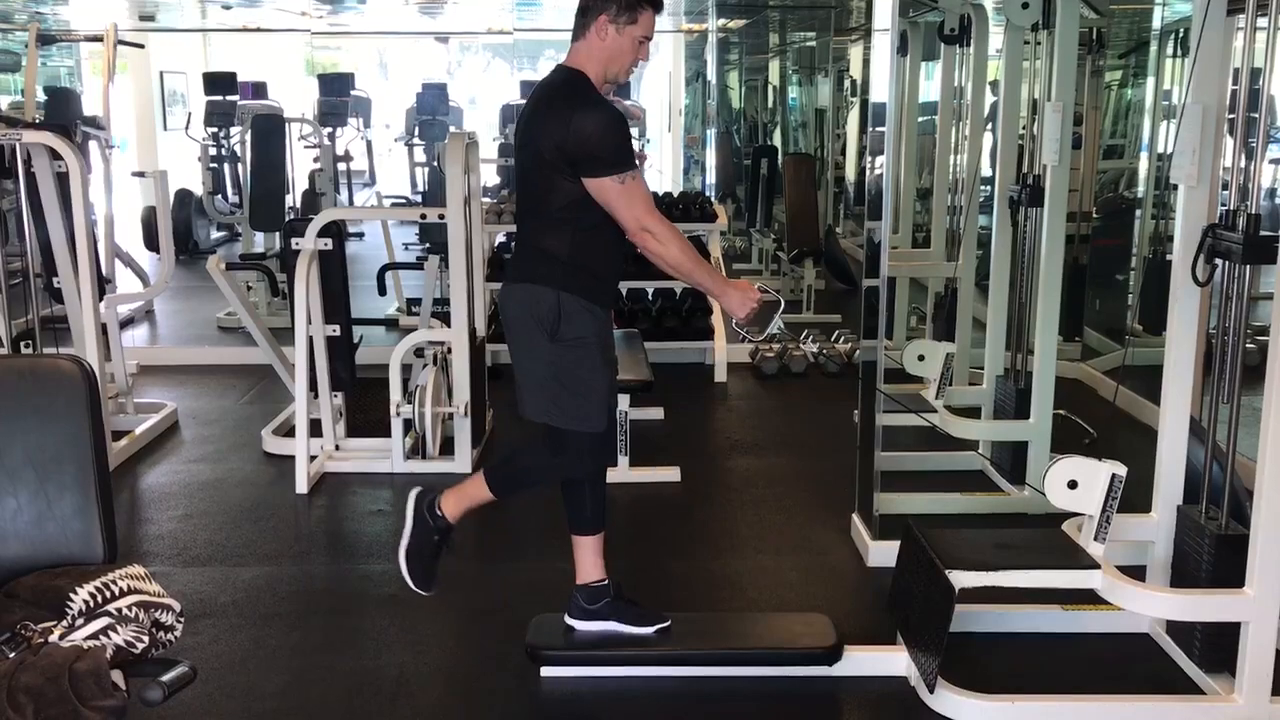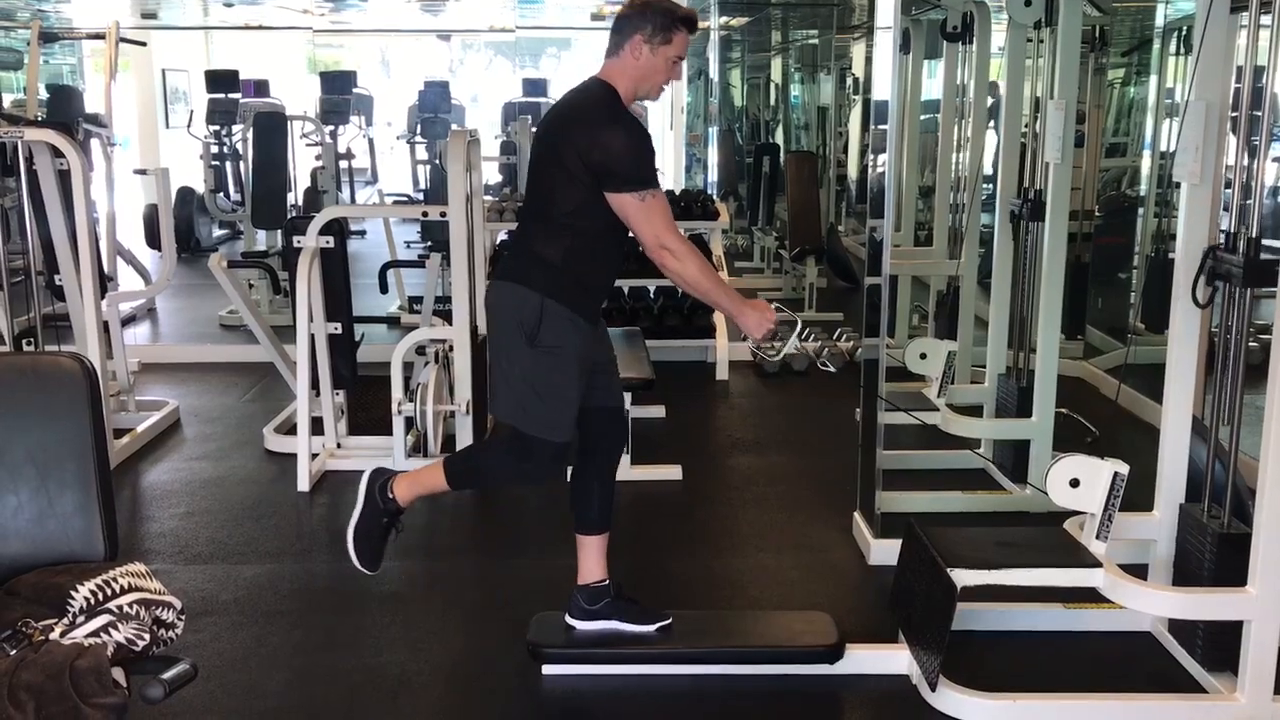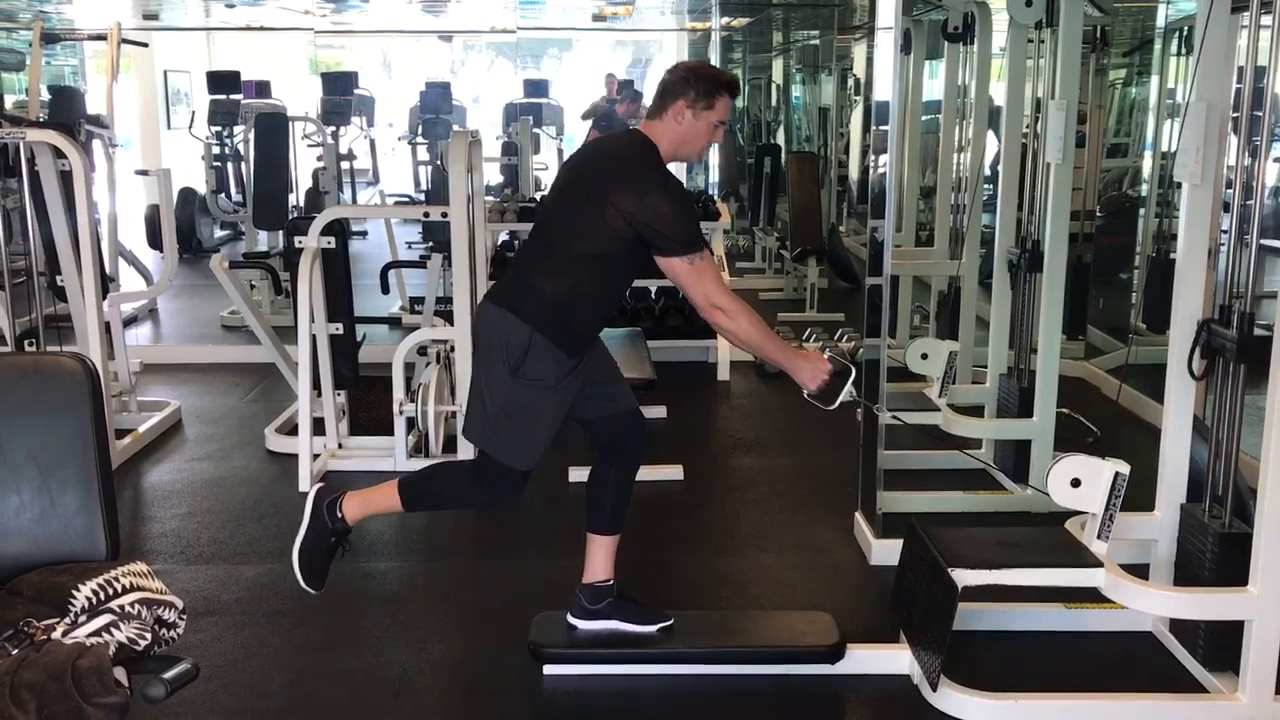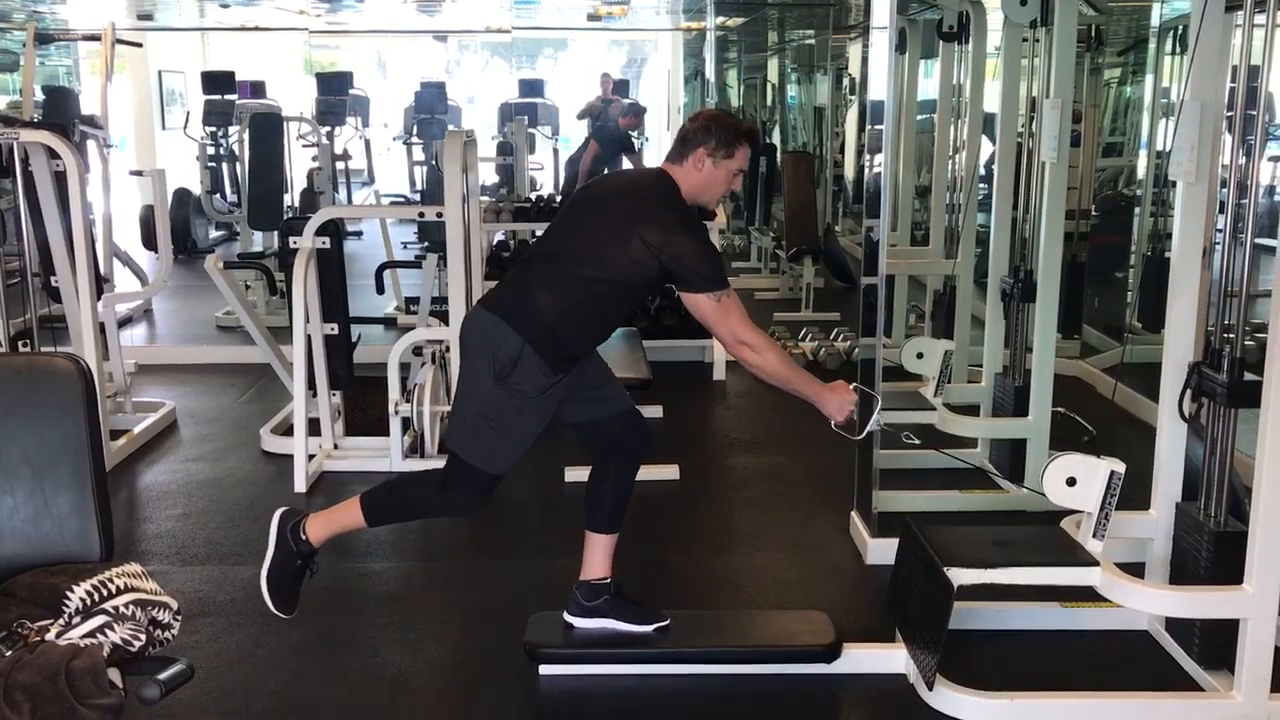
dt=0.5s
person 1, frame 1
left shoulder: (558, 97)
right shoulder: (586, 114)
right elbow: (643, 227)
right wrist: (723, 291)
left hip: (561, 293)
right hip: (557, 300)
left knee: (587, 440)
right knee: (572, 444)
left ankle: (592, 596)
right ankle: (440, 512)
person 1, frame 2
left shoulder: (585, 108)
right shoulder: (612, 130)
right elbow: (665, 247)
right wrist: (742, 311)
left hip: (562, 303)
right hip: (541, 306)
left knee: (605, 434)
right knee: (537, 451)
left ankle: (593, 596)
right ankle: (391, 493)
person 1, frame 3
left shoulder: (610, 153)
right shoulder: (655, 192)
right elbow: (715, 304)
right wrist: (795, 363)
left hip: (554, 328)
right hip: (528, 336)
left knee: (624, 435)
right knee: (497, 479)
left ankle: (596, 595)
right ankle: (339, 511)
person 1, frame 4
left shoulder: (628, 188)
right shoulder: (677, 232)
right elbow: (743, 342)
right wrist: (824, 396)
left hip: (544, 342)
right hip: (515, 348)
left knee: (625, 439)
right knee: (465, 487)
left ankle: (593, 594)
right ankle: (303, 534)
